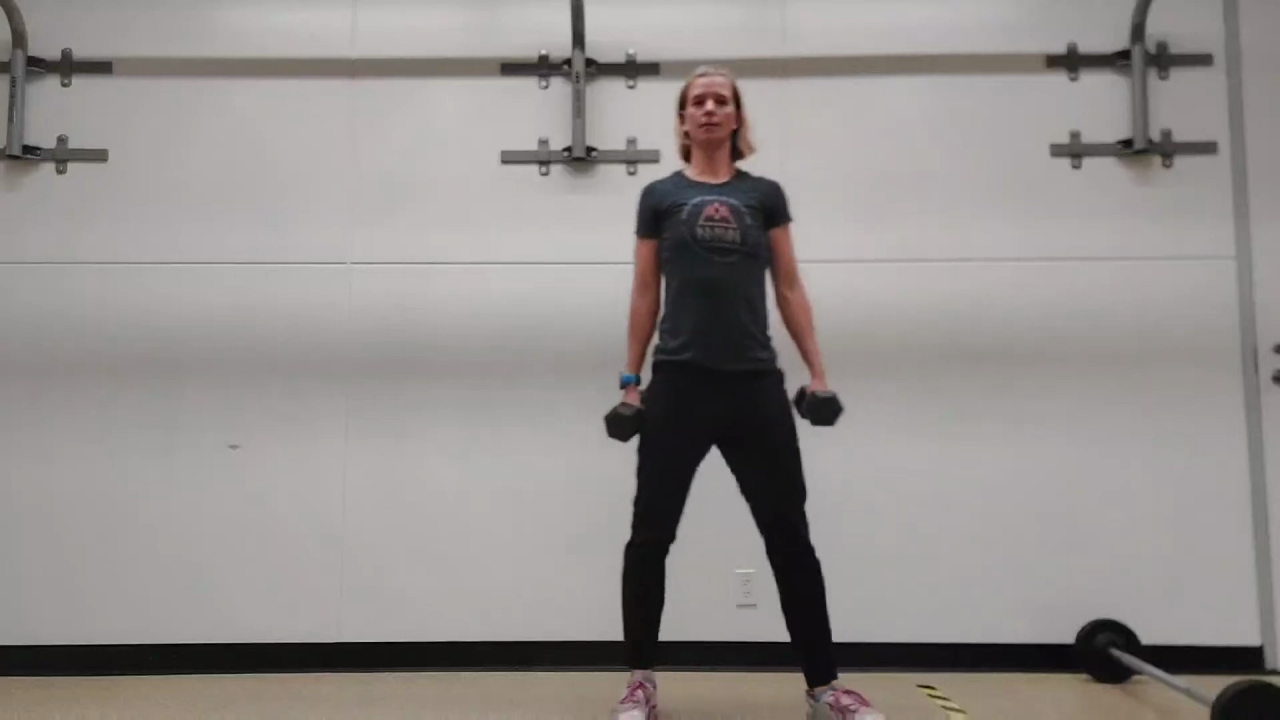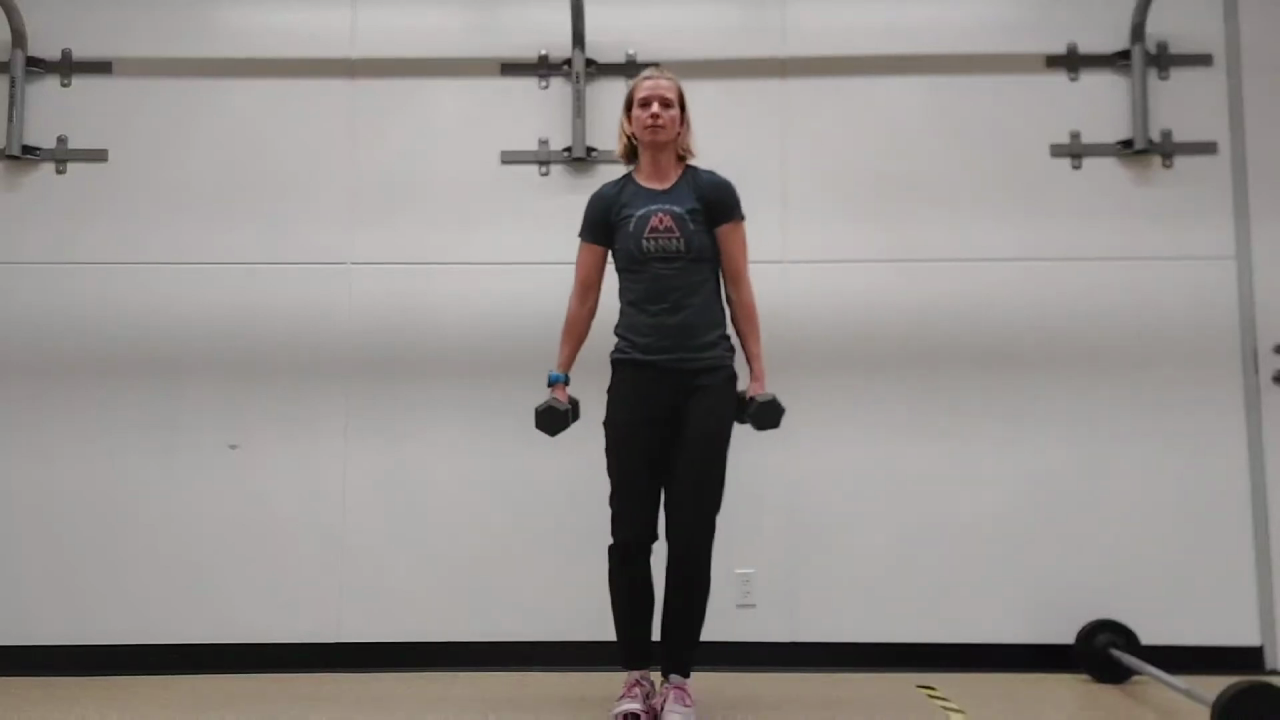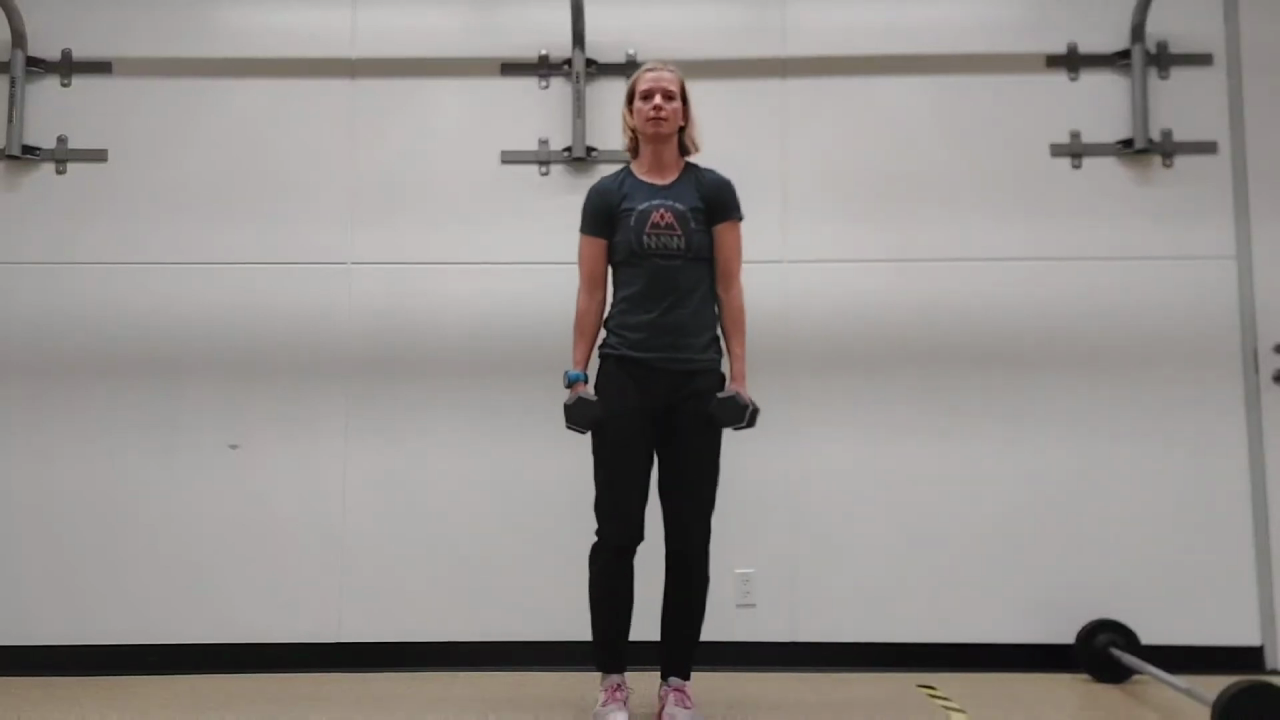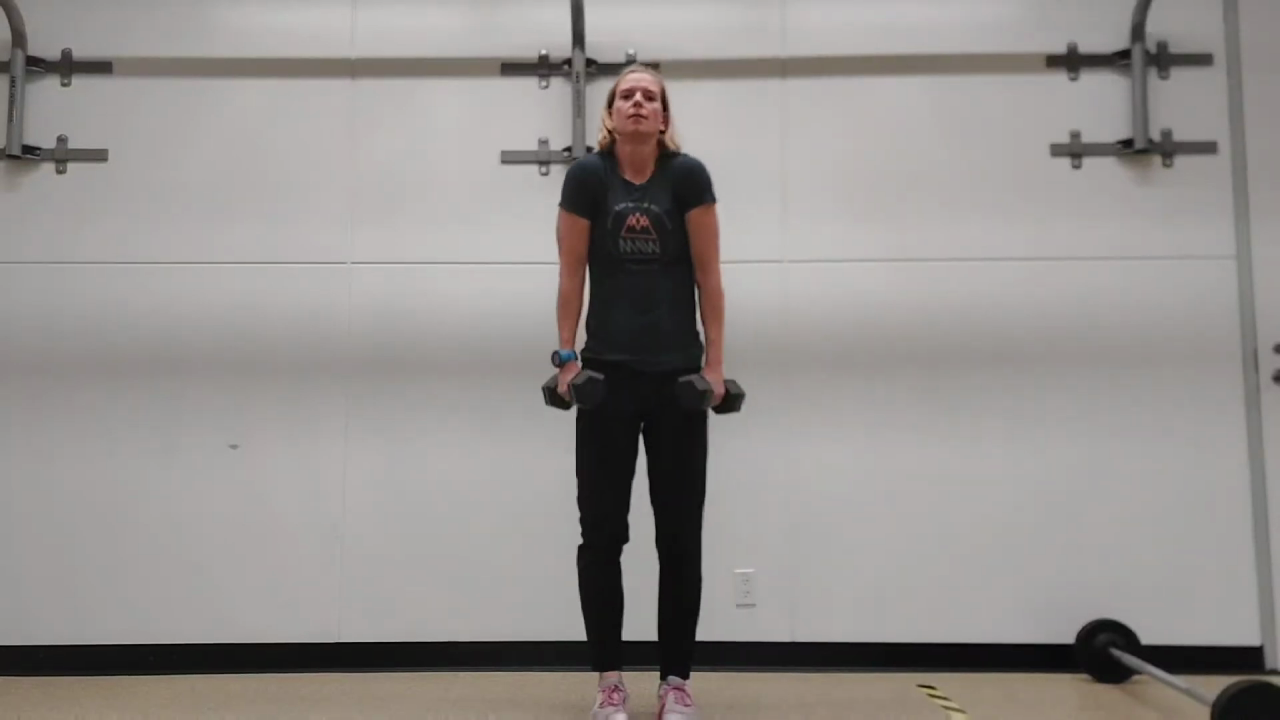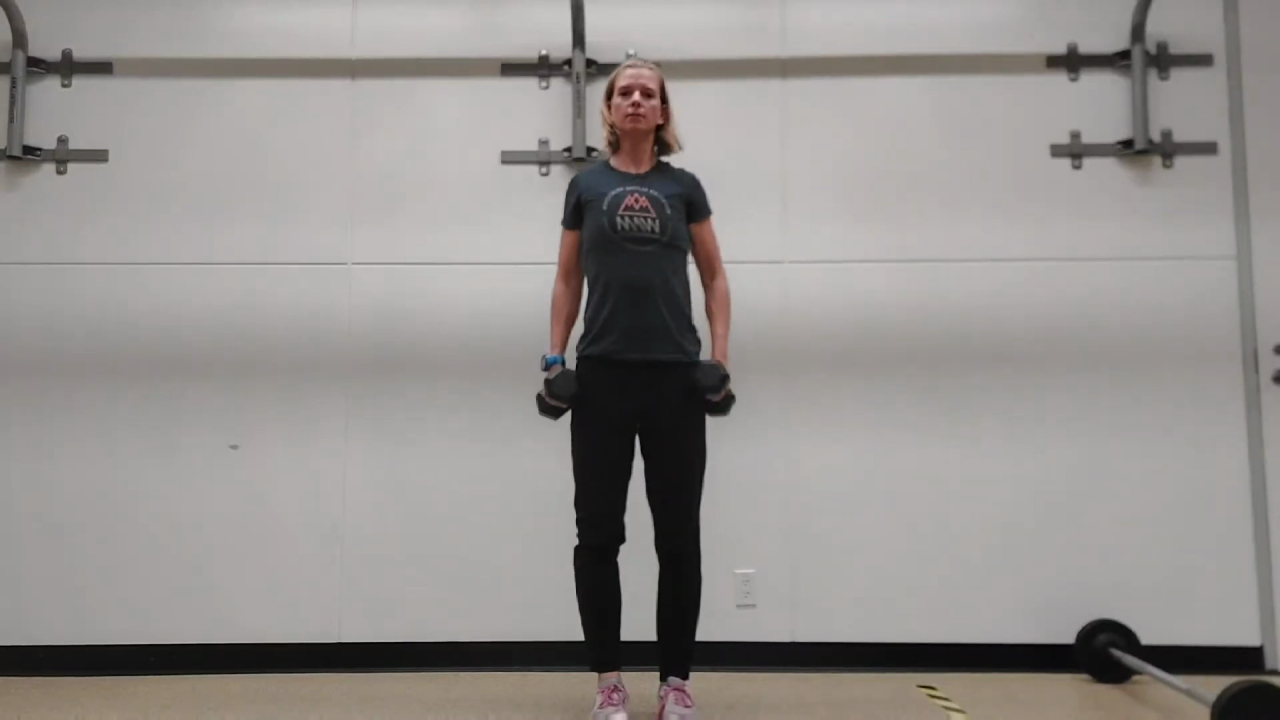
dt=0.5s
person 1, frame 1
left shoulder: (765, 194)
right shoulder: (659, 196)
left elbow: (788, 288)
right elbow: (645, 295)
left wrist: (816, 371)
right wrist: (631, 379)
left hip: (754, 381)
right hip: (679, 382)
left knee: (789, 537)
right knee: (650, 536)
person 1, frame 2
left shoulder: (713, 190)
right shoulder: (608, 200)
left elbow: (738, 286)
right elbow: (584, 296)
left wrist: (757, 372)
right wrist: (560, 377)
left hip: (706, 378)
right hip: (636, 378)
left knee: (692, 531)
right knee: (632, 531)
person 1, frame 3
left shoulder: (713, 189)
right shoulder: (606, 194)
left elbow: (729, 288)
right elbow: (591, 292)
left wrist: (739, 374)
right wrist: (577, 375)
left hip: (695, 379)
right hip: (625, 376)
left knee: (689, 534)
right knee: (618, 529)
person 1, frame 4
left shoulder: (687, 175)
right shoulder: (586, 176)
left elbow: (708, 275)
right elbow: (571, 275)
left wrist: (714, 361)
right wrist: (567, 353)
left hip: (675, 378)
right hip: (609, 376)
left knee: (680, 533)
right knee: (602, 531)
person 1, frame 5
left shoulder: (684, 185)
right shoulder: (586, 184)
left elbow: (714, 277)
right elbow: (567, 280)
left wrist: (721, 356)
right wrist: (554, 356)
left hip: (674, 375)
right hip: (602, 375)
left knee: (678, 532)
right knee: (598, 530)
